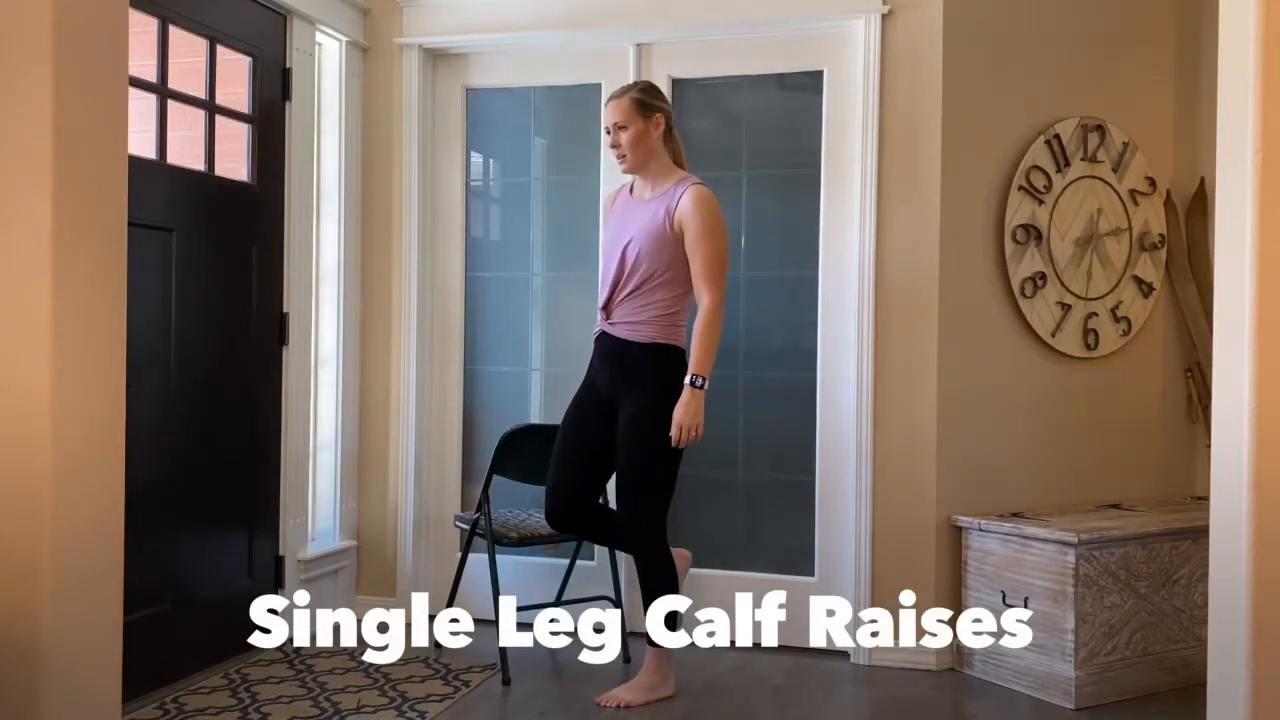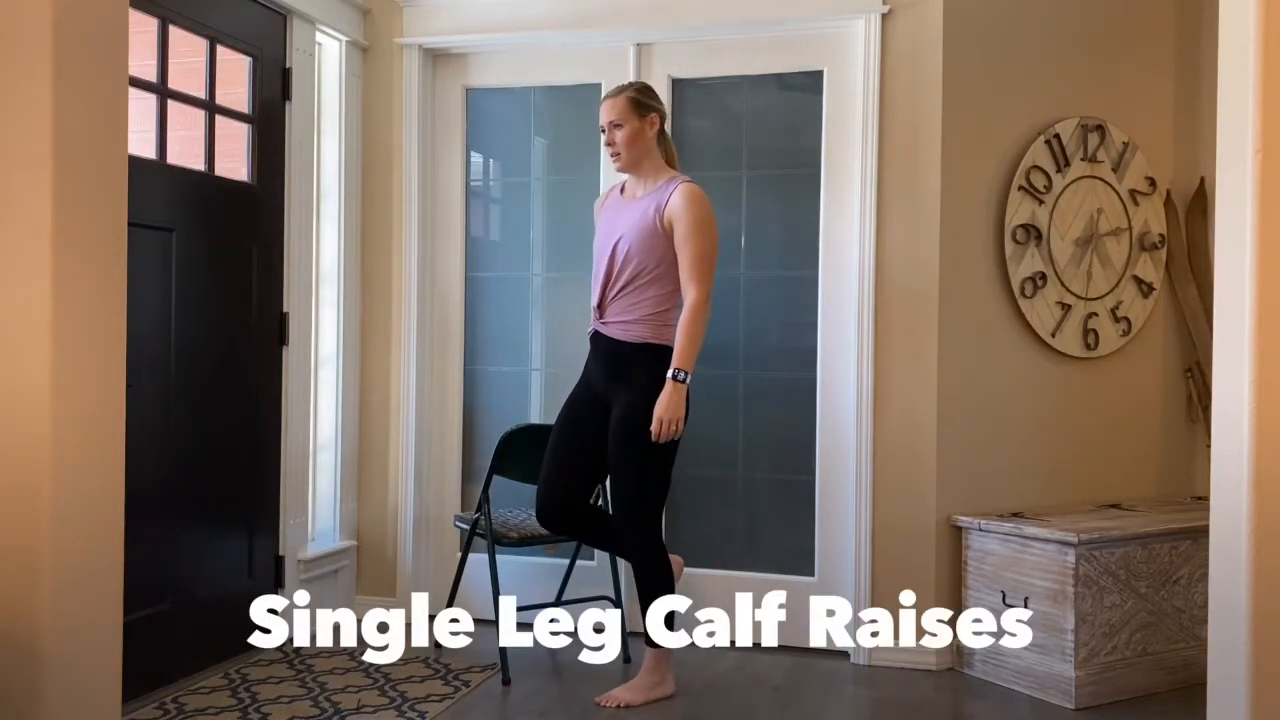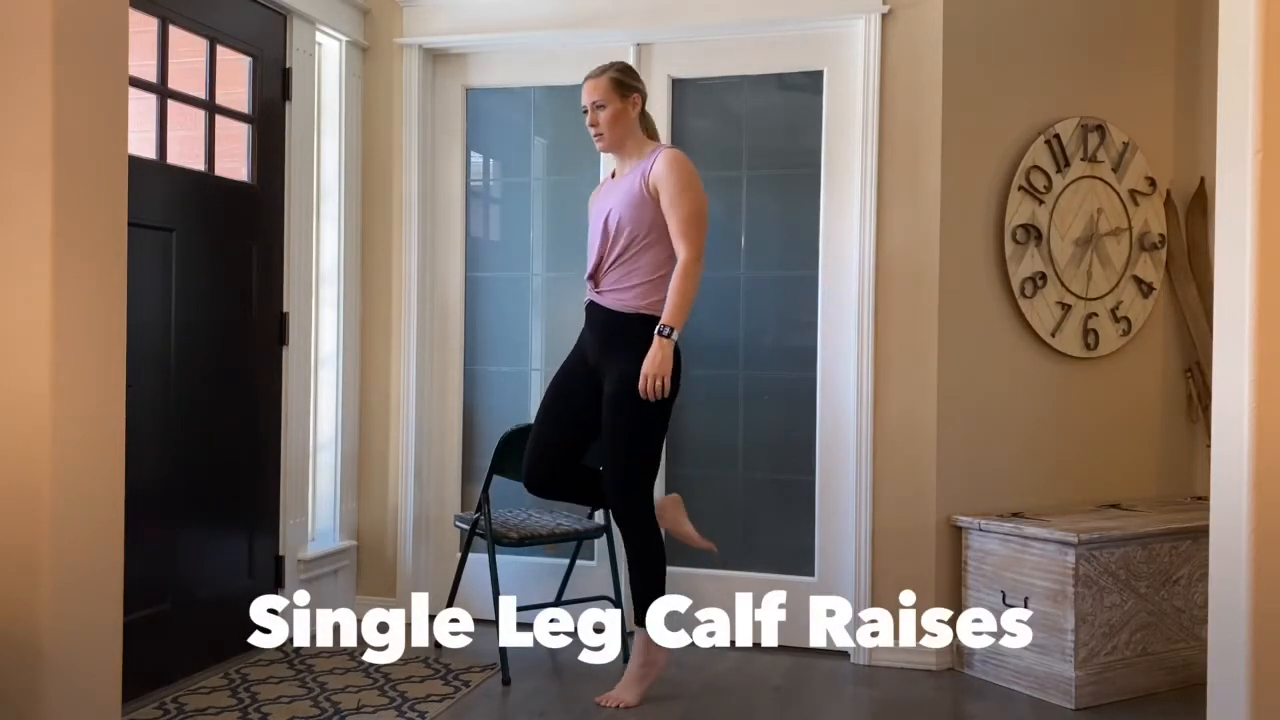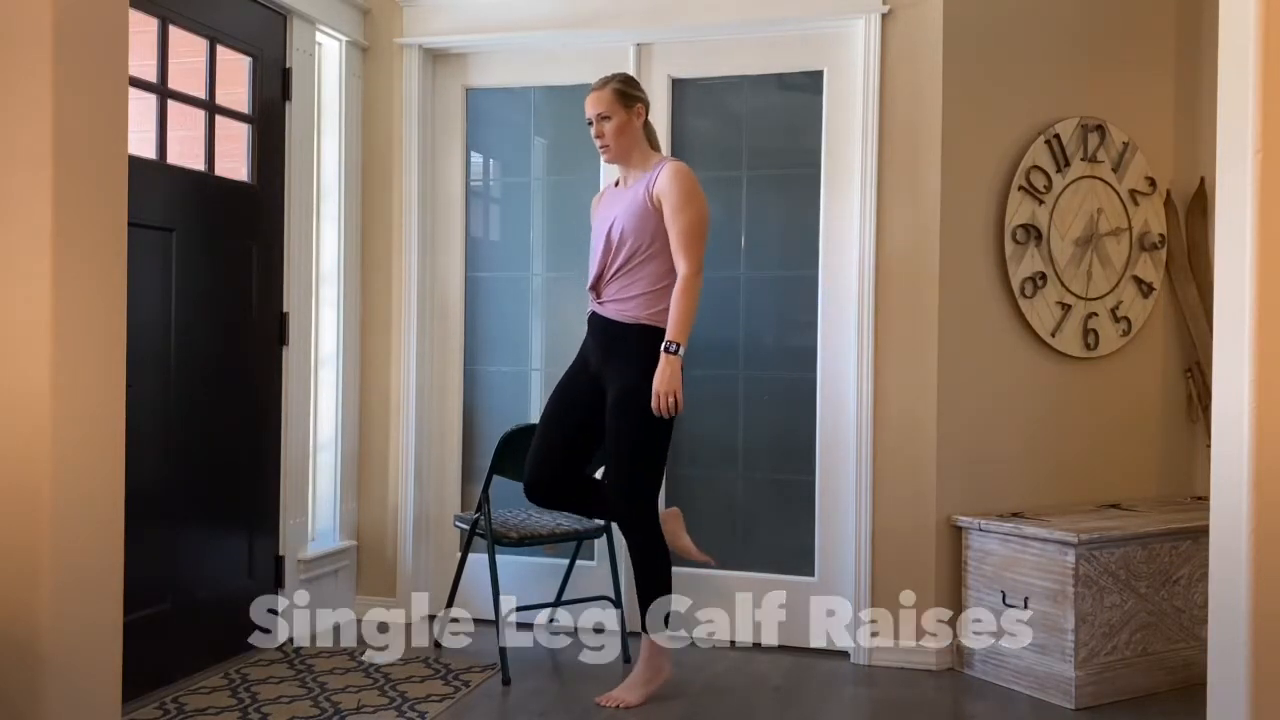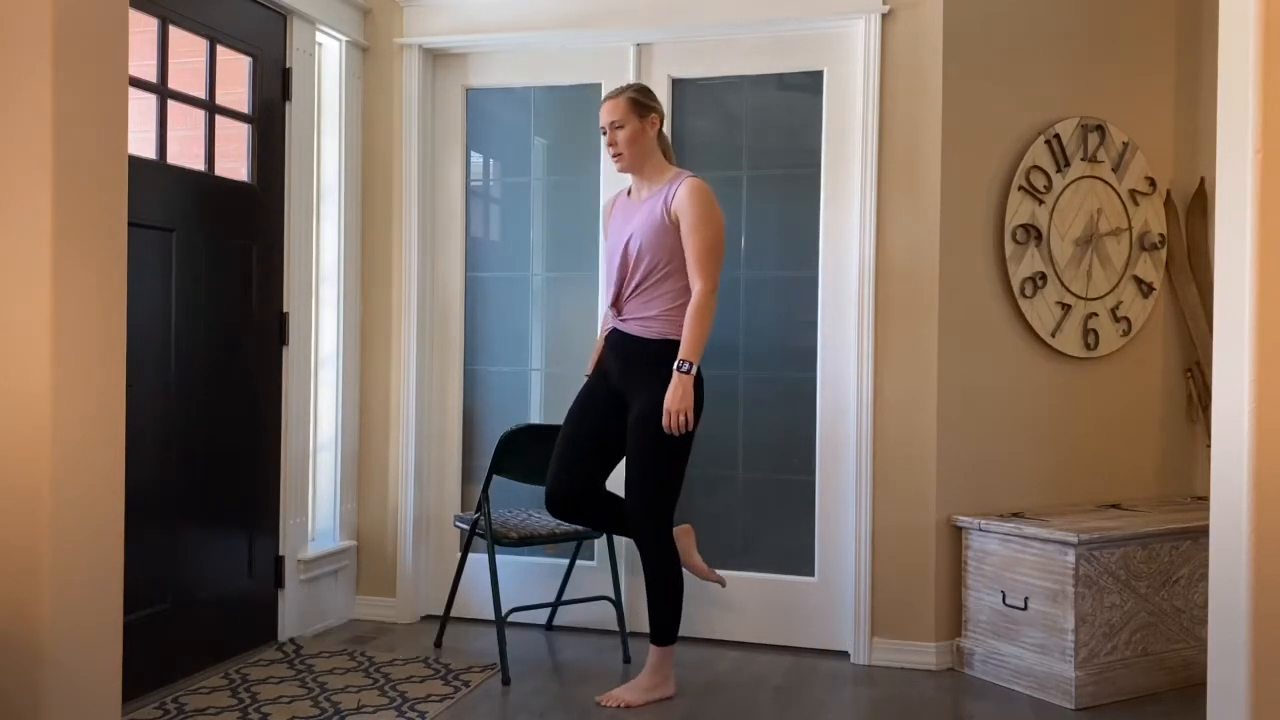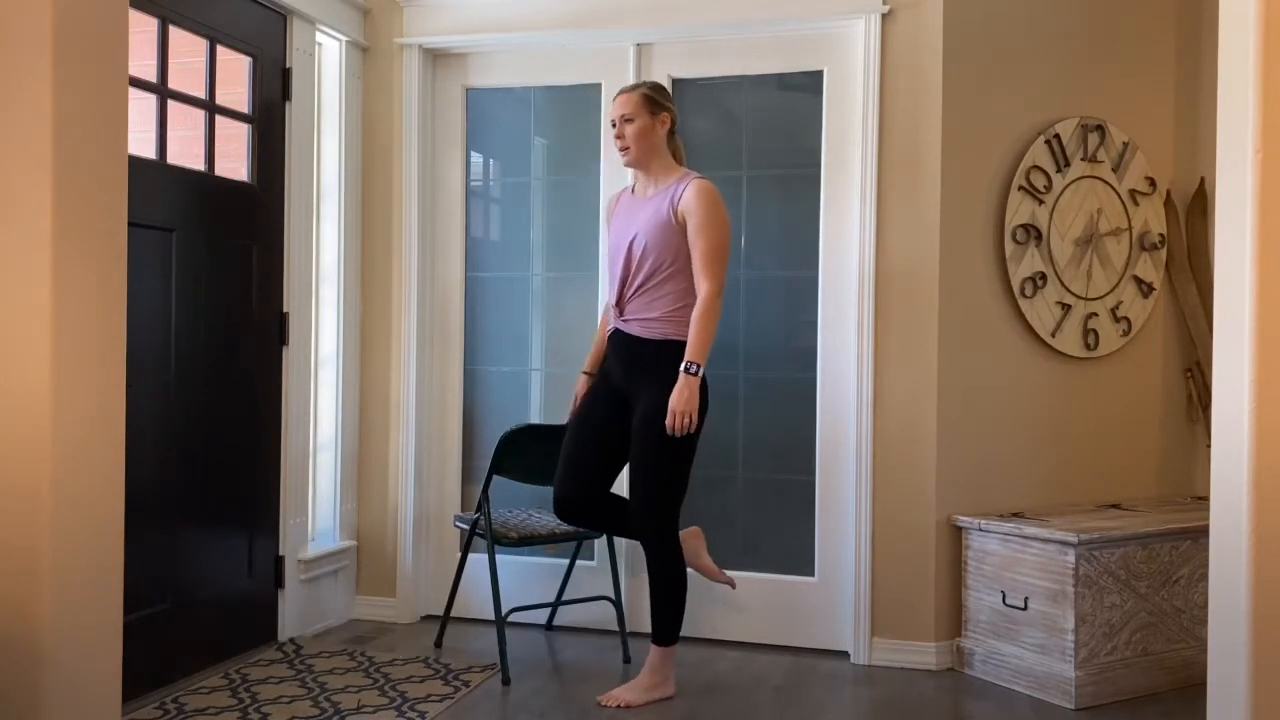
dt=0.4s
person 1, frame 1
left shoulder: (692, 201)
right shoulder: (615, 201)
left elbow: (709, 304)
left wrist: (695, 389)
left hip: (654, 372)
right hip: (604, 365)
left knee: (639, 519)
right knee: (564, 506)
left ankle: (658, 671)
right ankle: (666, 560)
person 1, frame 2
left shoulder: (683, 198)
right shoulder: (606, 202)
left elbow: (696, 299)
left wrist: (676, 383)
left hip: (648, 370)
right hip: (600, 366)
left knee: (635, 520)
right knee: (556, 506)
left ankle: (658, 670)
right ankle: (660, 565)
person 1, frame 3
left shoulder: (668, 165)
right shoulder: (602, 188)
left elbow: (689, 257)
left wrist: (664, 339)
left hip: (639, 342)
right hip: (594, 339)
left knee: (625, 499)
right knee: (542, 470)
left ankle: (648, 651)
right ankle: (660, 511)
person 1, frame 4
left shoulder: (672, 178)
right shoulder: (604, 198)
left elbow: (688, 273)
left wrist: (671, 355)
left hip: (642, 352)
right hip: (596, 349)
left knee: (630, 506)
right knee: (544, 479)
left ankle: (653, 662)
right ankle: (659, 523)
person 1, frame 5
left shoulder: (689, 194)
right shoulder: (615, 206)
left elbow: (703, 291)
left wrist: (684, 375)
right wrist: (593, 370)
left hip: (662, 366)
right hip: (616, 363)
left knee: (647, 520)
right knee: (564, 494)
left ankle: (660, 672)
right ankle: (672, 540)
person 1, frame 6
left shoulder: (695, 194)
right shoulder: (618, 203)
left elbow: (709, 293)
left wrist: (690, 376)
right wrist: (588, 372)
left hip: (666, 367)
right hip: (618, 366)
left knee: (651, 518)
right knee: (573, 499)
left ankle: (659, 672)
right ankle: (682, 543)
